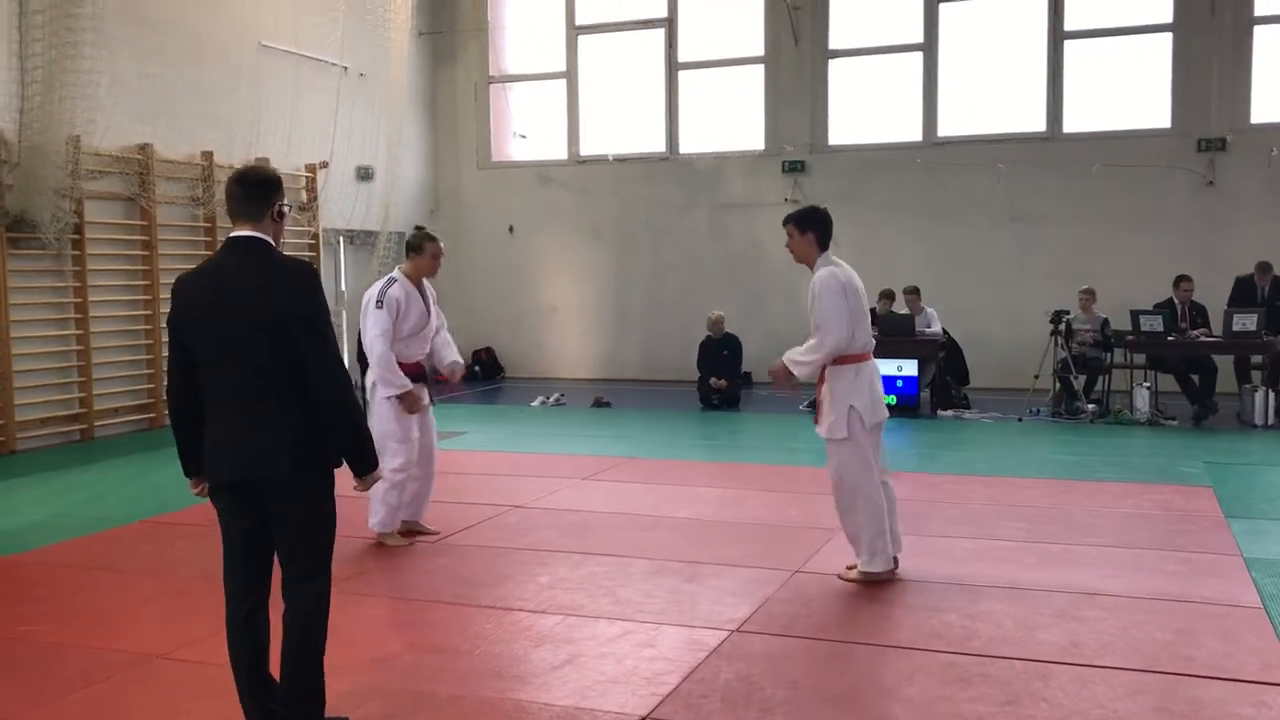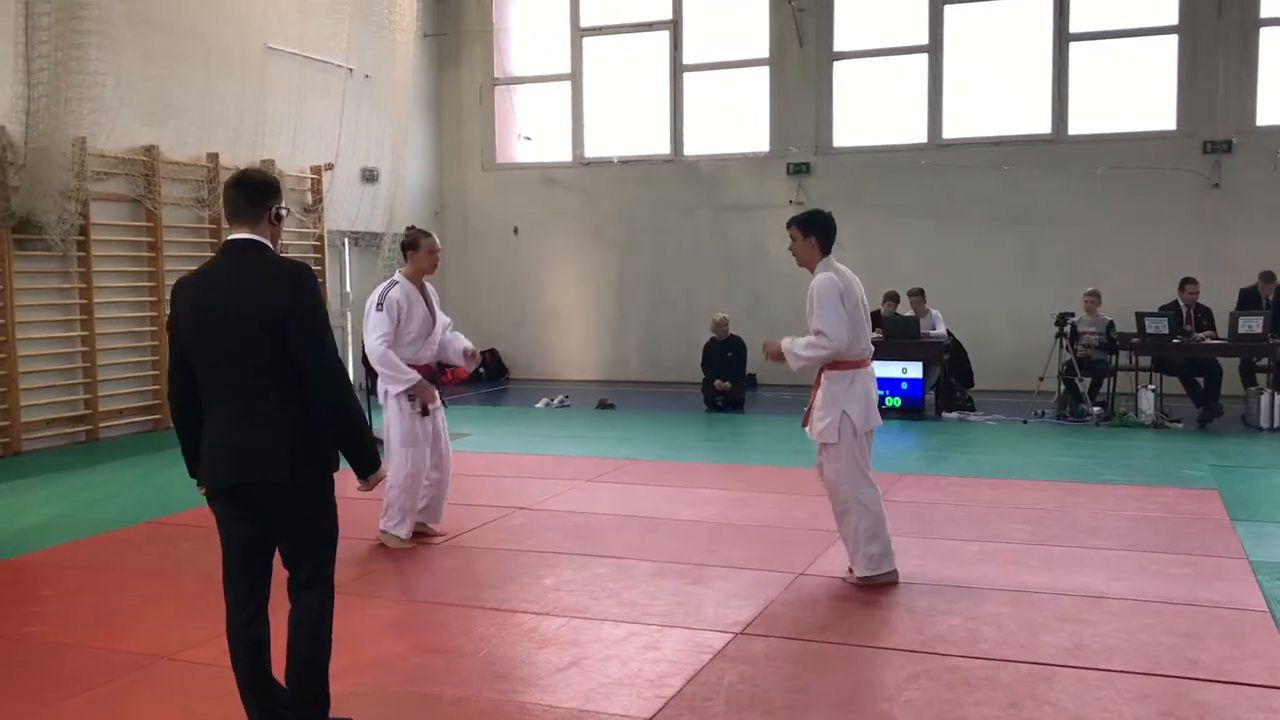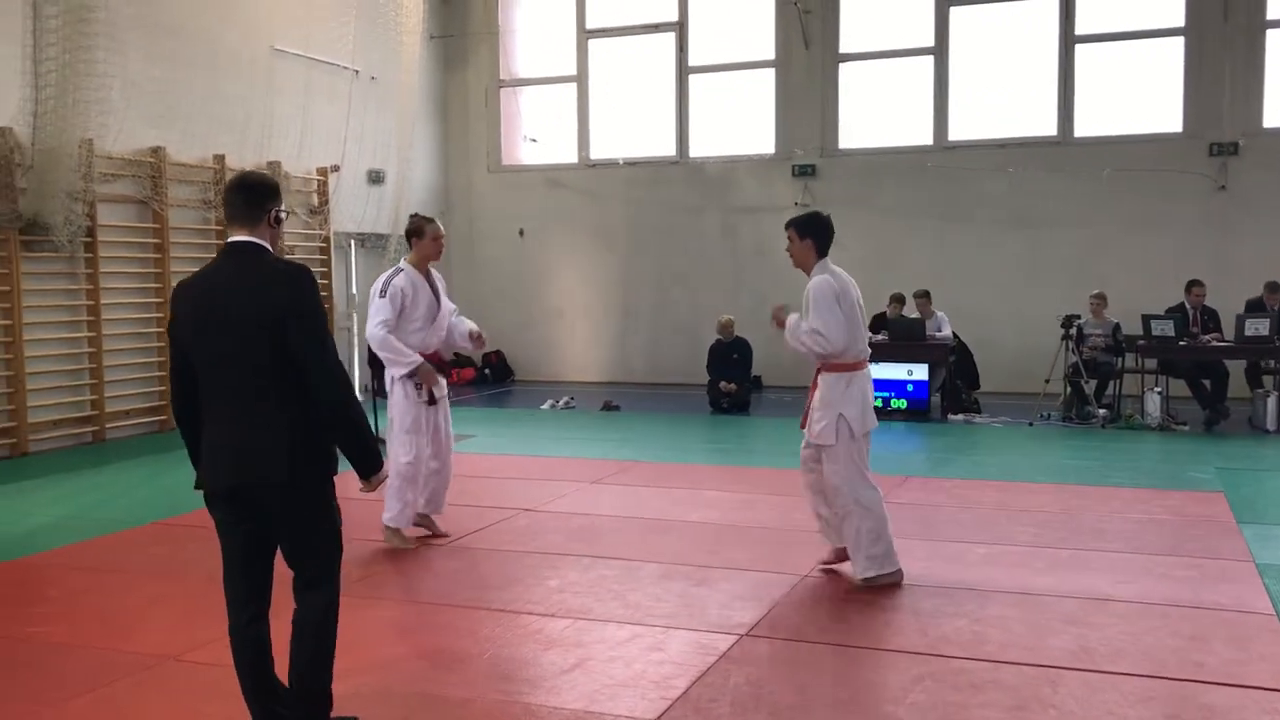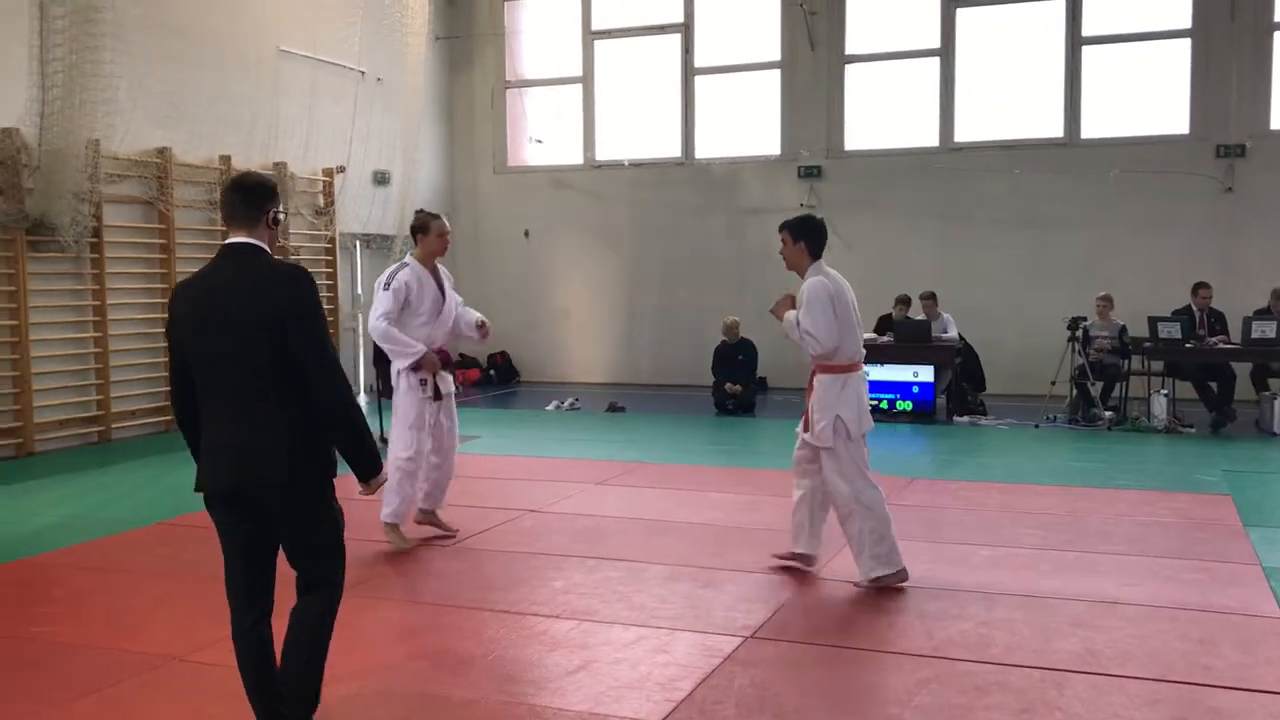
dt=0.1s
person 1, frame 1
left shoulder: (190, 286)
right shoulder: (294, 277)
left elbow: (180, 390)
right elbow: (329, 378)
left wrist: (194, 462)
right wrist: (362, 456)
left hip: (226, 462)
right hip: (294, 460)
left knee: (244, 593)
right knee: (305, 588)
person 1, frame 2
left shoulder: (189, 290)
right shoulder: (292, 279)
left elbow: (181, 392)
right elbow: (328, 379)
left wrist: (199, 463)
right wrist: (364, 457)
left hip: (225, 464)
right hip: (292, 462)
left knee: (244, 596)
right knee: (311, 588)
person 1, frame 3
left shoulder: (189, 292)
right shoulder: (290, 281)
left elbow: (183, 395)
right elbow: (328, 381)
right wrist: (367, 458)
left hip: (223, 468)
right hip: (292, 464)
left knee: (245, 599)
right knee: (317, 584)
person 1, frame 4
left shoulder: (187, 294)
right shoulder: (289, 282)
left elbow: (182, 395)
right elbow: (327, 383)
right wrist: (366, 461)
left hip: (224, 471)
right hip: (291, 466)
left knee: (248, 600)
right knee: (320, 584)
person 2, frame 1
left shoulder: (826, 278)
right shoulder: (838, 272)
left elbow: (831, 338)
left wrist: (791, 363)
right wrist: (799, 362)
left hip: (848, 382)
right hip: (854, 376)
left knee: (855, 476)
right knee: (866, 472)
left ankle: (877, 563)
right ankle: (881, 551)
person 2, frame 2
left shoulder: (824, 283)
right shoulder: (839, 276)
left elbow: (832, 342)
left wrist: (786, 349)
right wrist: (794, 350)
left hip: (843, 387)
right hip: (851, 382)
left knee: (848, 481)
right knee: (835, 474)
left ankle: (876, 566)
right ankle: (873, 557)
person 2, frame 3
left shoulder: (821, 284)
right shoulder: (834, 278)
left elbow: (828, 341)
left wrist: (790, 324)
right wrist: (796, 320)
left hip: (839, 389)
right hip: (840, 385)
left knee: (849, 483)
right knee: (816, 466)
left ankle: (880, 566)
right ankle: (843, 543)
person 2, frame 4
left shoulder: (815, 286)
right shoulder: (828, 280)
left elbow: (819, 343)
left wrist: (788, 318)
right wrist: (795, 315)
left hip: (835, 389)
right hip: (836, 386)
left knee: (851, 484)
right knee: (808, 466)
left ankle: (885, 567)
right ankle: (805, 547)
person 3, frame 1
left shoulder: (426, 290)
right shoulder: (387, 292)
left elbow: (438, 332)
right elbow: (377, 348)
left wrist: (452, 363)
right wrist: (404, 390)
left hip: (415, 381)
right hip: (390, 385)
left knee: (424, 455)
right knee: (400, 457)
left ankle: (409, 519)
right ankle: (384, 526)
person 3, frame 2
left shoulder: (428, 291)
right shoulder: (388, 295)
left elbow: (444, 332)
right elbow: (377, 349)
left wrist: (464, 350)
right wrist: (413, 384)
left hip: (425, 384)
right hip: (400, 388)
left knee: (438, 460)
right knee: (408, 463)
left ankle: (418, 520)
right ankle: (392, 528)
person 3, frame 3
left shoulder: (435, 279)
right shoulder: (394, 282)
left elbow: (448, 318)
right elbow: (377, 333)
left wrist: (470, 332)
right wrist: (415, 364)
left hip: (432, 375)
right hip: (408, 378)
left knee: (440, 450)
right knee: (409, 453)
left ankle: (423, 513)
right ankle: (393, 523)
person 3, frame 4
left shoulder: (442, 274)
right shoulder: (399, 277)
left elbow: (454, 311)
right elbow: (378, 326)
left wrist: (475, 322)
right wrist: (419, 354)
left hip: (439, 370)
right hip: (413, 373)
left knee: (444, 445)
right knee: (409, 448)
left ankle: (427, 509)
right ankle: (392, 520)
